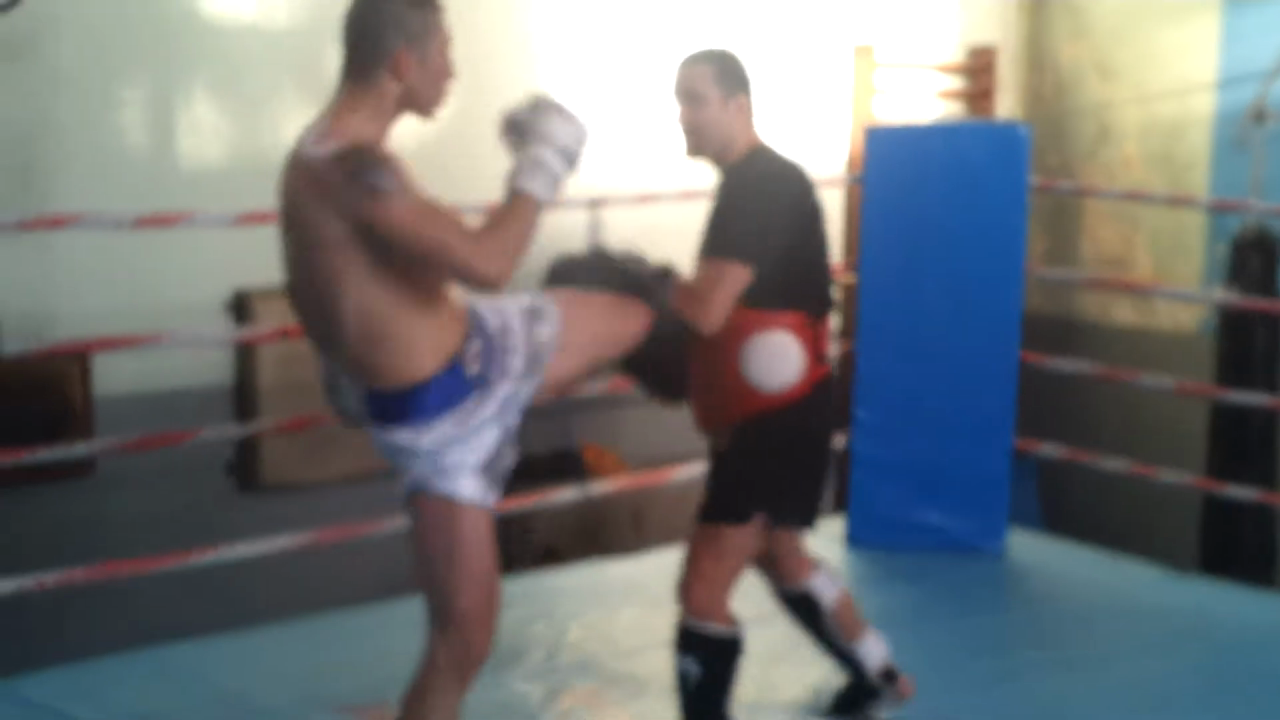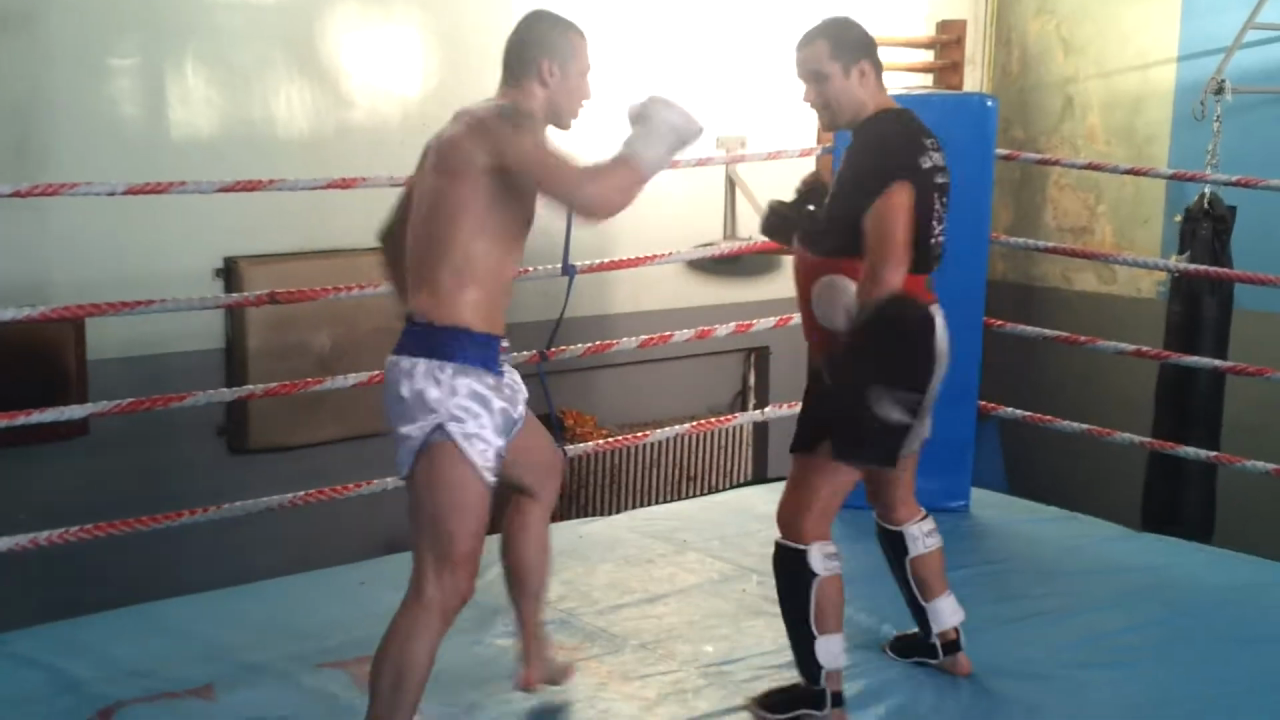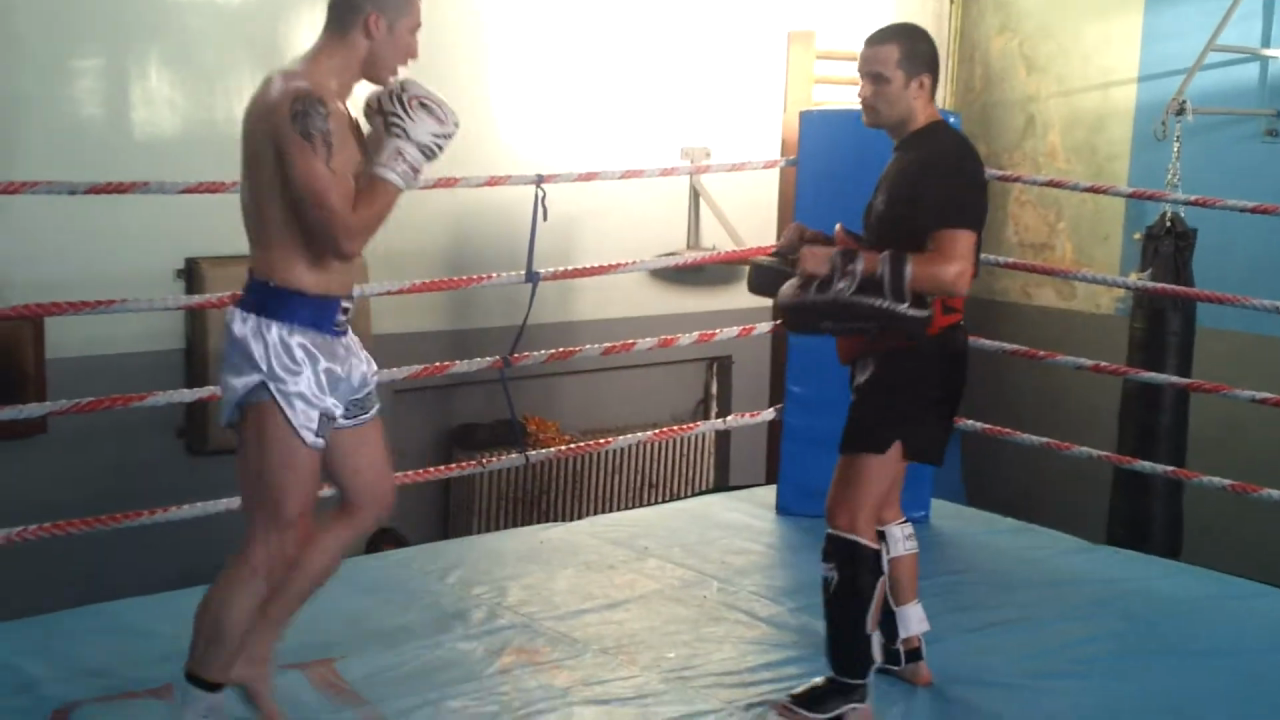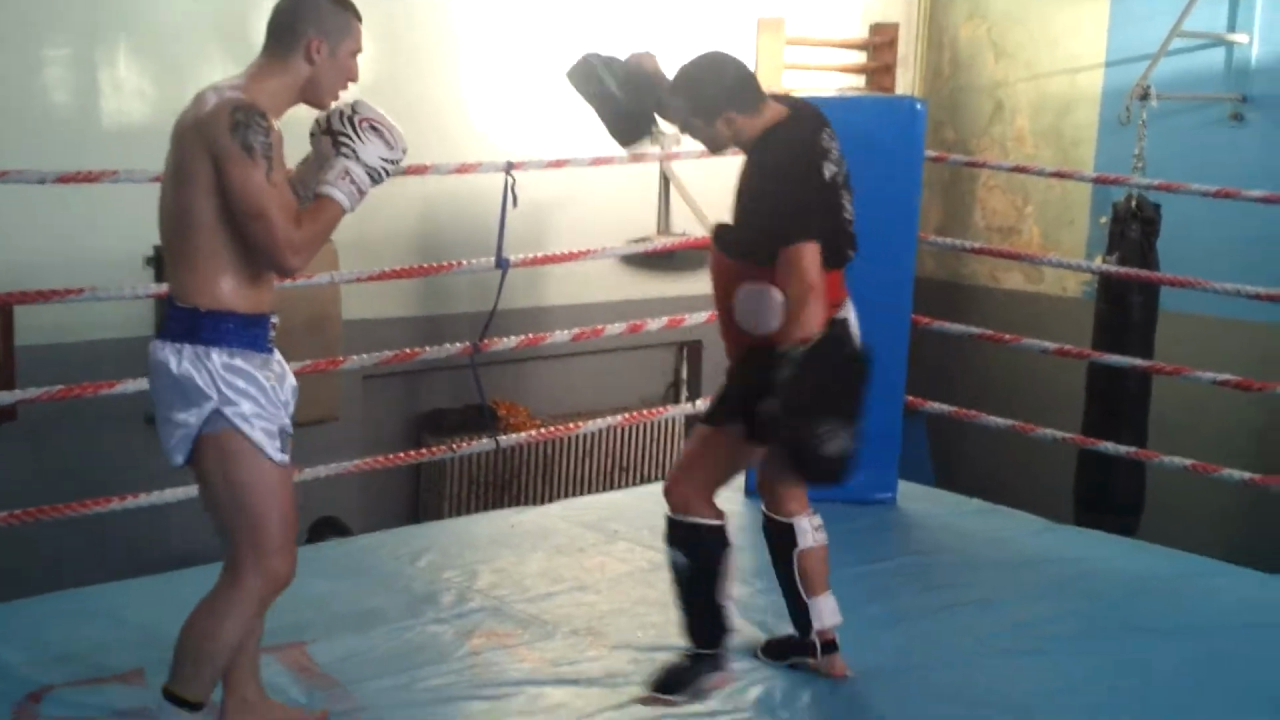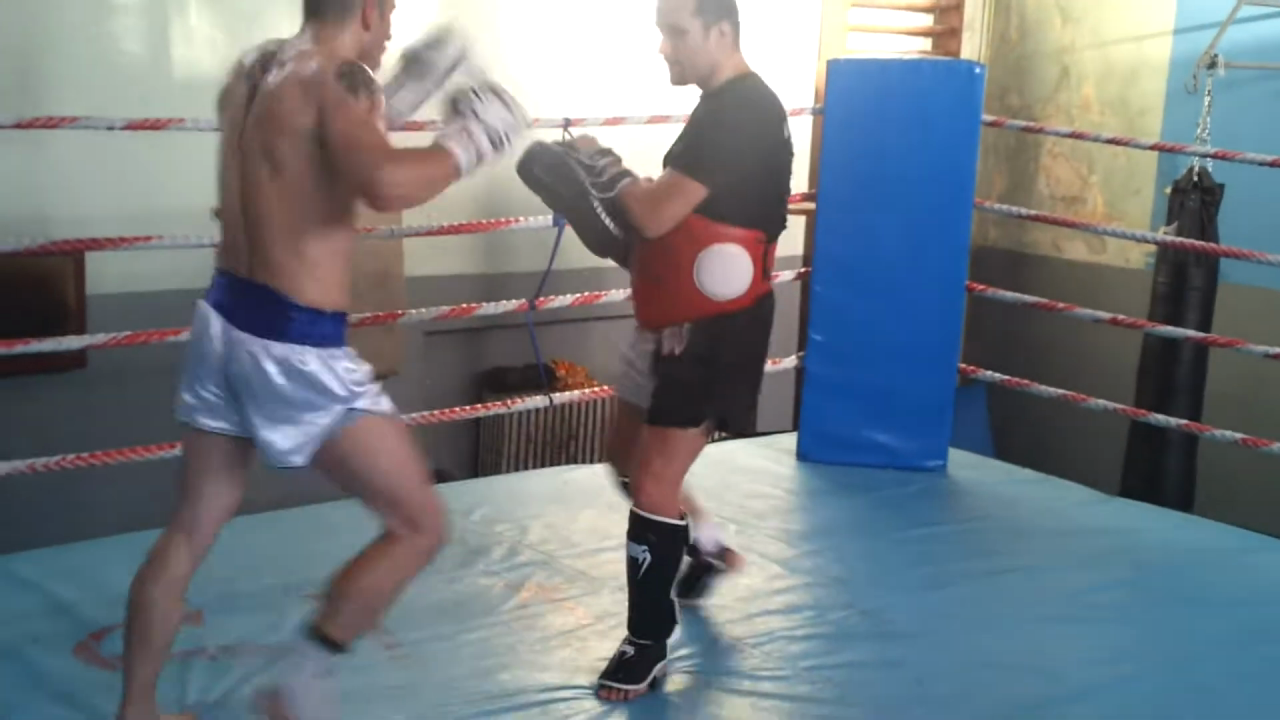
dt=1s
person 1, frame 1
left shoulder: (327, 157)
right shoulder: (346, 167)
left elbow: (311, 299)
right elbow: (487, 265)
left wrist: (345, 369)
right wrist: (543, 160)
right hip: (431, 418)
left knee: (631, 315)
right knee: (462, 643)
person 1, frame 2
left shoulder: (472, 131)
right shoulder: (498, 126)
left elbow: (395, 237)
right elbow: (592, 198)
right wrist: (656, 139)
left hip: (476, 368)
right hip: (450, 374)
left knee: (541, 479)
right knee: (443, 587)
left ankle: (534, 655)
person 1, frame 3
left shoulder: (320, 100)
right shoulder: (303, 103)
right elbow: (344, 236)
left wrist: (384, 144)
right wrist: (406, 152)
left hip: (324, 335)
right hip: (287, 337)
left knee: (368, 502)
right knee: (276, 541)
left ankle: (250, 657)
person 1, frame 4
left shoulder: (231, 108)
right shoulder: (241, 118)
right elbow: (287, 252)
left wrist: (323, 165)
right wrist: (356, 173)
left hip: (232, 350)
right hip: (217, 357)
left knee: (260, 550)
right knee: (265, 565)
person 1, frame 5
left shoulder: (252, 70)
right shoulder: (338, 82)
right elbow: (382, 185)
left wrist: (408, 87)
right wrist: (473, 134)
left hip: (224, 323)
right hip: (300, 349)
left knee: (193, 531)
right knee: (421, 526)
person 2, frame 1
left shoulder: (757, 186)
right shoulder: (753, 183)
left elbow: (706, 313)
left hip: (773, 420)
right hip: (761, 412)
left knee: (702, 592)
right knee: (779, 557)
person 2, frame 2
left shoulder: (883, 142)
right shoulder: (894, 138)
left elbow: (892, 234)
right wrist: (807, 222)
left hip: (879, 348)
right hip: (900, 341)
left knee: (801, 519)
right knee: (896, 497)
right ankle: (944, 639)
person 2, frame 3
left shoulder: (944, 159)
right shoulder: (911, 155)
left elbow: (950, 271)
left wrist: (838, 266)
right wrist: (829, 242)
left hip: (916, 358)
right hip: (894, 354)
left knee: (849, 515)
right knee: (881, 505)
right ankle: (907, 648)
person 2, frame 4
left shoulder: (780, 167)
right shoulder: (794, 122)
left elbow: (805, 289)
left wrist: (798, 389)
right wrist: (653, 88)
left hip: (810, 351)
right hip: (815, 346)
left knee: (686, 484)
right knee: (784, 494)
left ankle: (706, 652)
right ankle: (821, 642)
person 2, frame 5
left shoulder: (743, 112)
right shoulder: (723, 104)
left elbow: (655, 214)
left wrist: (596, 164)
right wrist: (607, 188)
left hip: (715, 326)
right hip: (669, 311)
left knee: (652, 485)
right knee: (630, 457)
left ankle: (647, 646)
right ankle: (711, 551)
